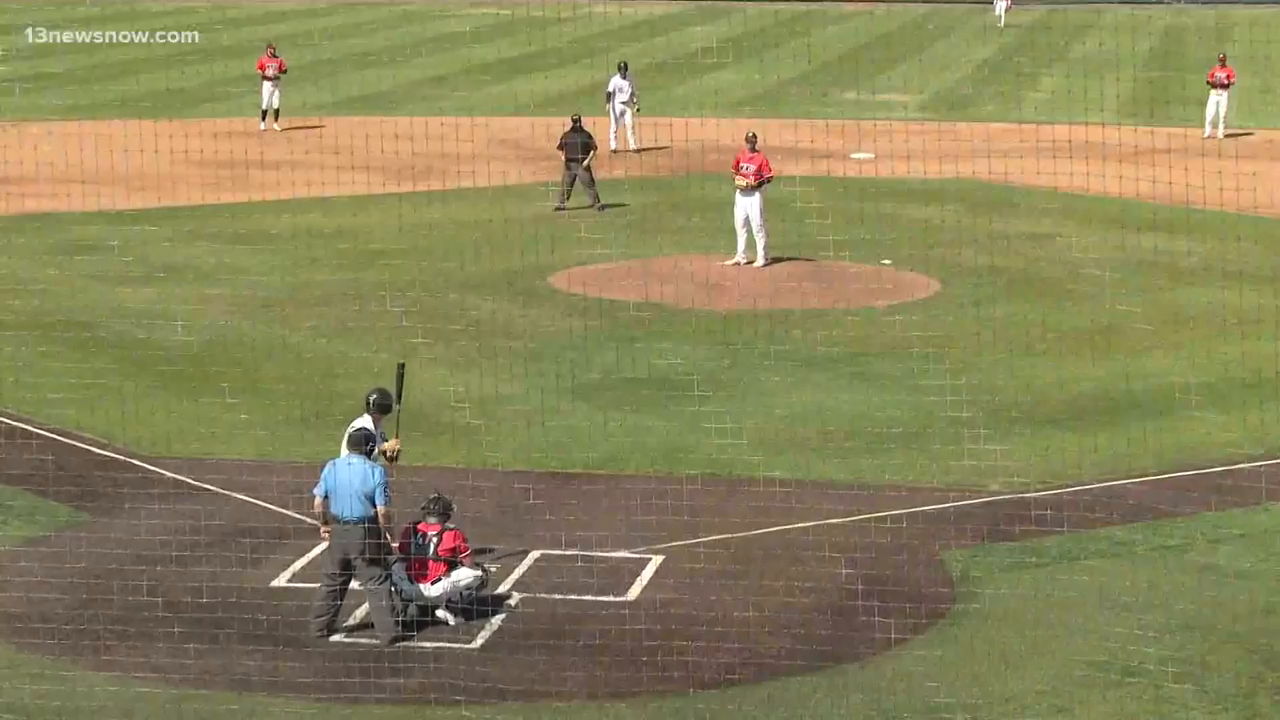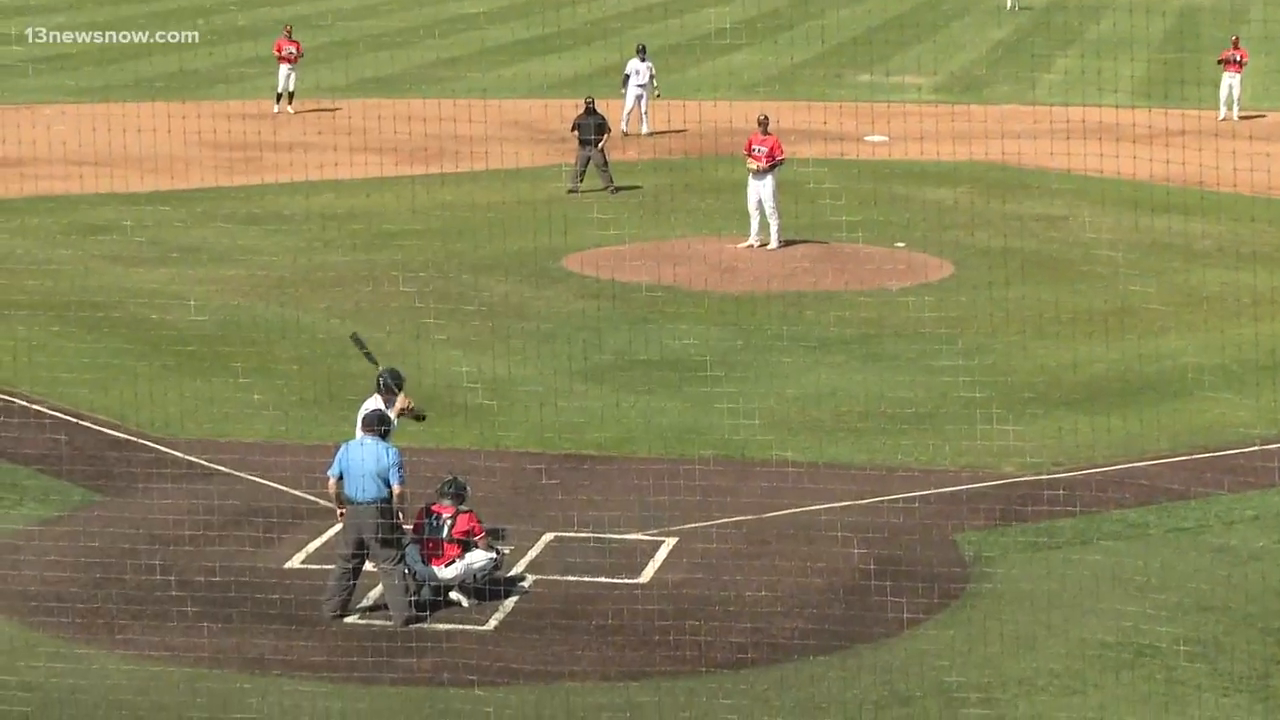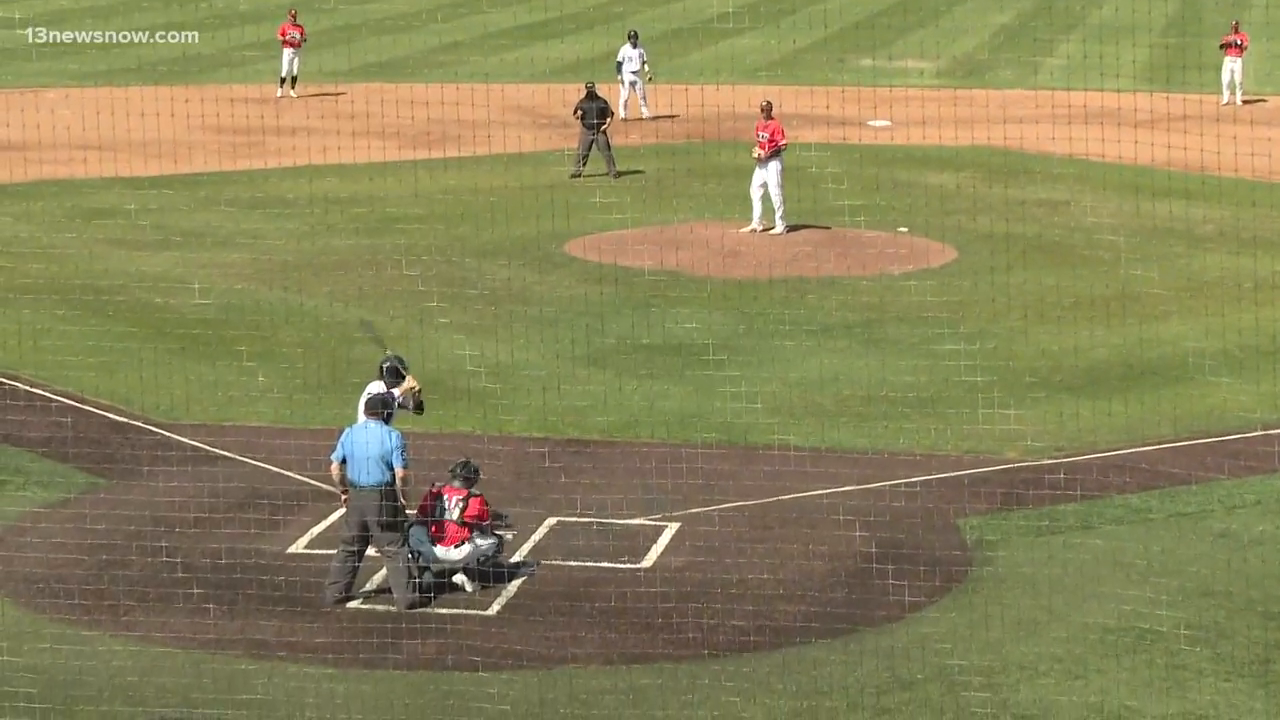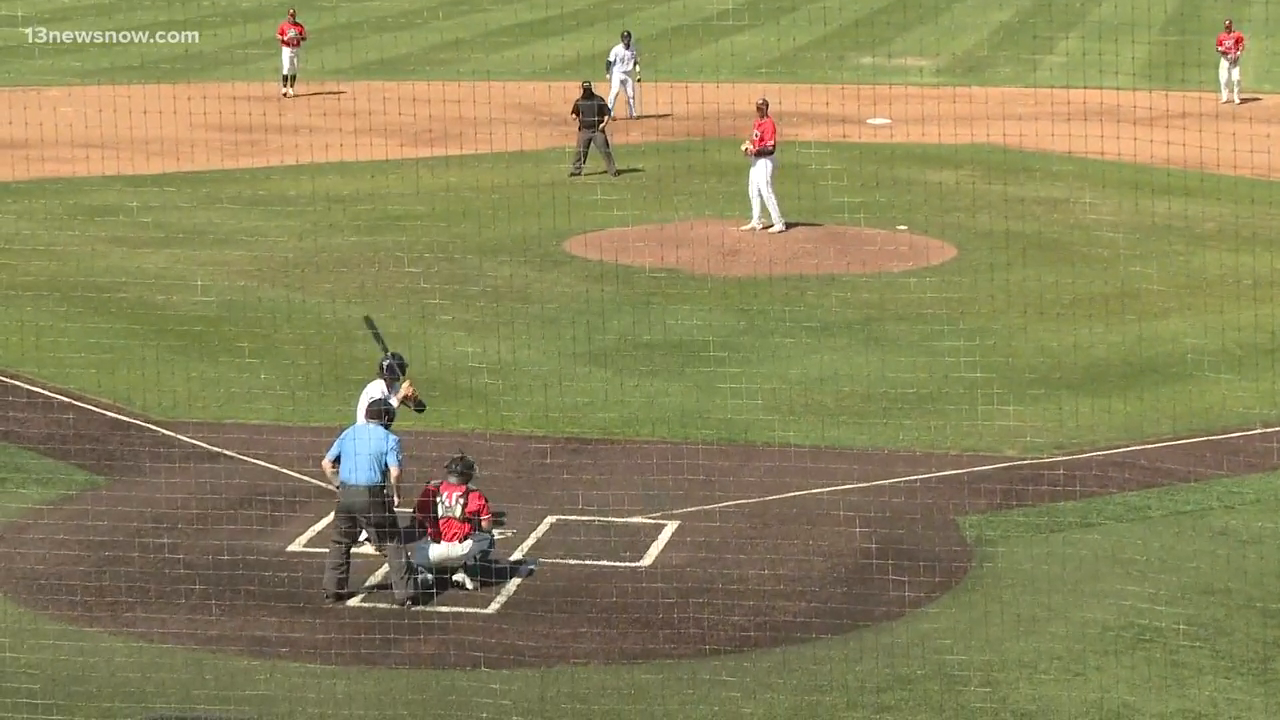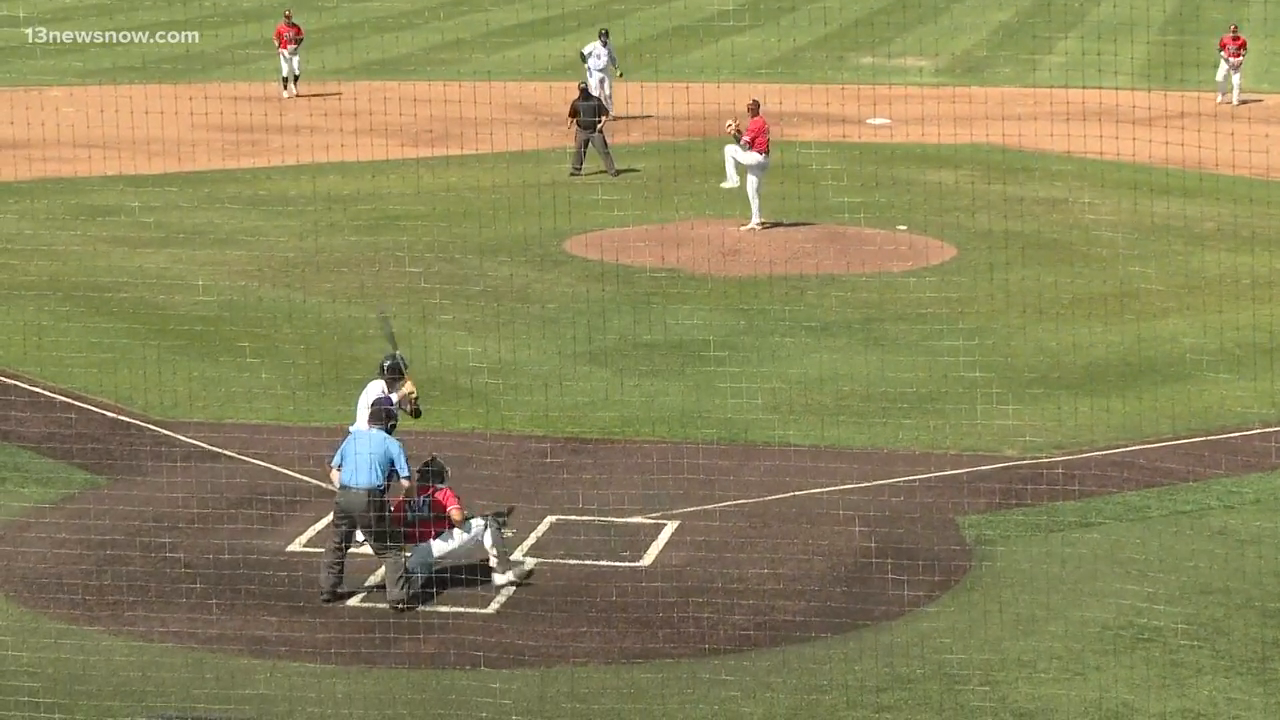
dt=0.5s
person 1, frame 1
left shoulder: (331, 467)
right shoulder: (375, 471)
left elbow: (318, 502)
right elbow: (382, 509)
left wrist: (323, 524)
right wrist: (387, 532)
left hip: (338, 532)
right hip: (366, 533)
left knee: (332, 581)
right knee: (377, 583)
left ankle: (320, 626)
right ankle: (388, 632)
person 1, frame 2
left shoulder: (346, 449)
right shoulder: (390, 452)
left elbow: (332, 483)
right elbow: (398, 490)
left wrist: (339, 506)
right wrist: (399, 511)
left hip: (352, 513)
right hip: (380, 514)
left knee: (346, 562)
right knee: (391, 565)
left ankle: (333, 607)
right ankle: (402, 613)
person 1, frame 3
left shoulder: (349, 433)
right shoulder: (392, 435)
left elbow: (335, 467)
right elbow: (400, 473)
left wrist: (343, 491)
right wrist: (400, 496)
left hip: (355, 497)
right hip: (382, 498)
left knee: (349, 547)
right knee: (395, 549)
left ankle: (336, 592)
right ankle: (405, 598)
person 1, frame 4
left shoulder: (348, 432)
right shoulder: (390, 439)
left elbow: (326, 463)
right elbow: (394, 472)
right wrist: (395, 494)
left hip: (345, 494)
right hip: (373, 496)
left knee: (340, 542)
right knee: (393, 544)
left ankle: (333, 589)
right ankle: (404, 594)
person 1, frame 5
left shoulder: (352, 437)
right shoulder: (393, 444)
left elbow: (334, 472)
right elbow: (405, 482)
left hip: (344, 497)
right hip: (371, 500)
left knee: (337, 544)
right knee: (390, 549)
left ankle: (328, 589)
right ankle: (396, 597)
